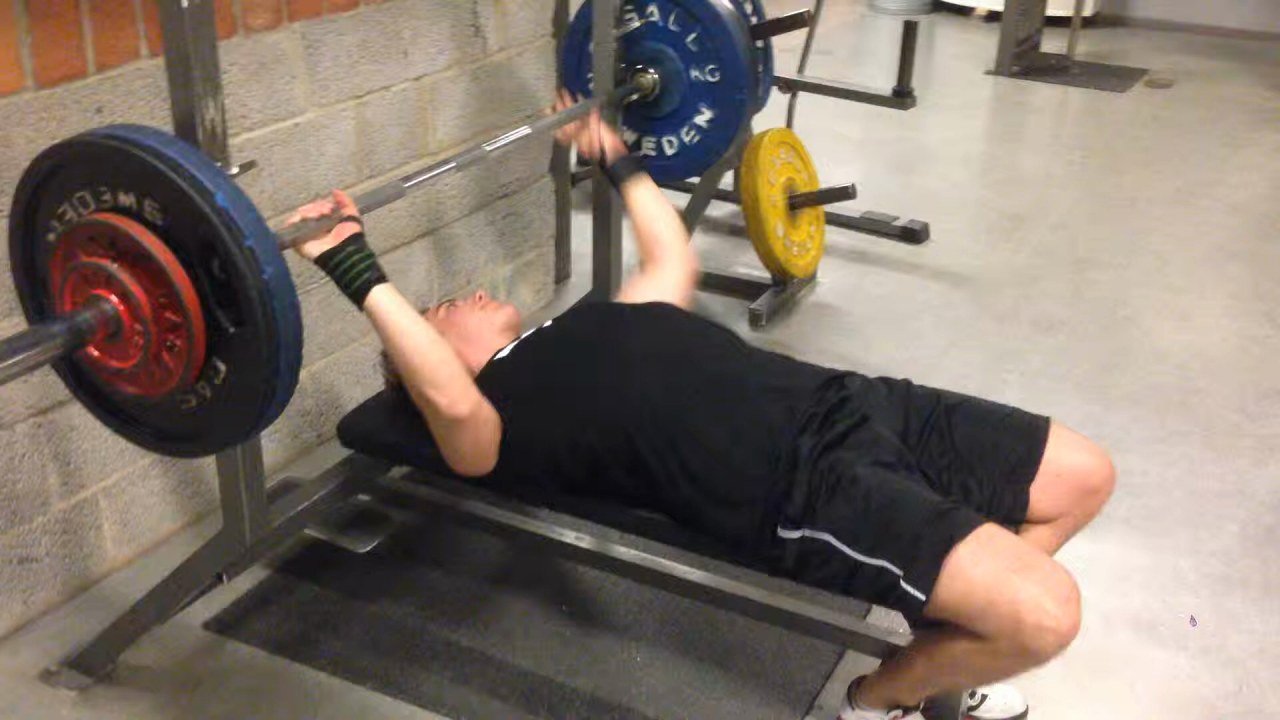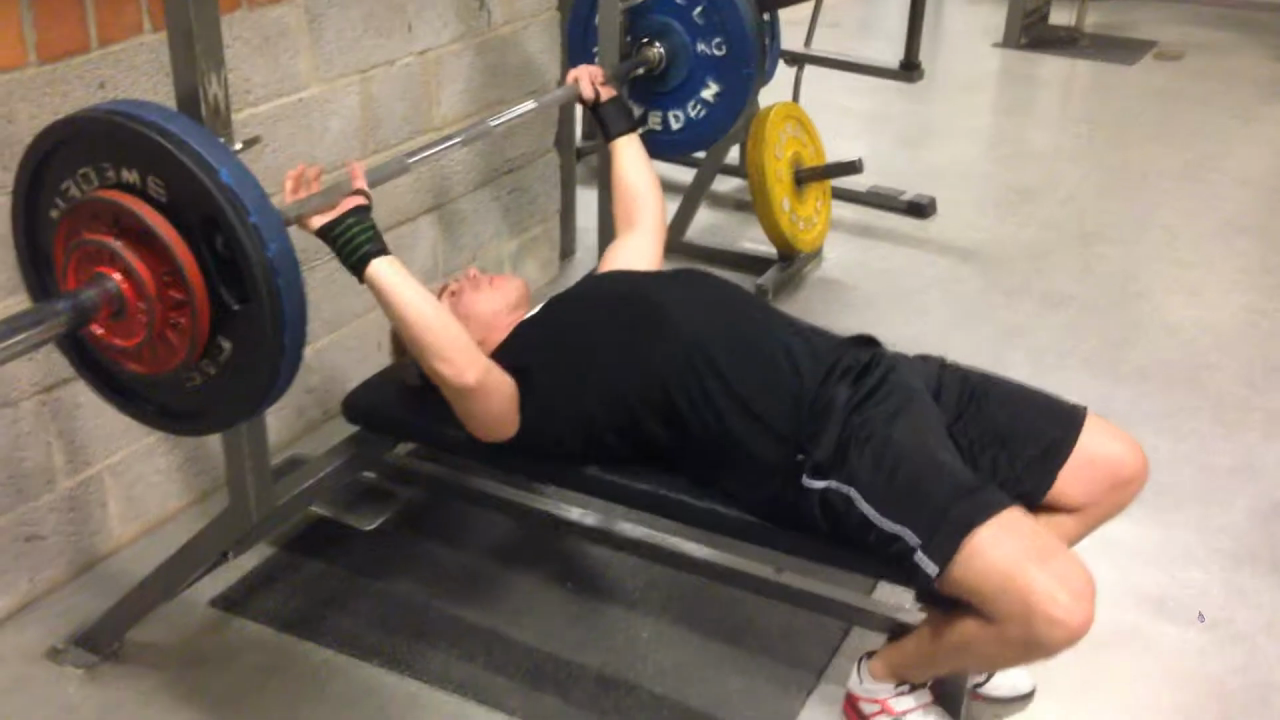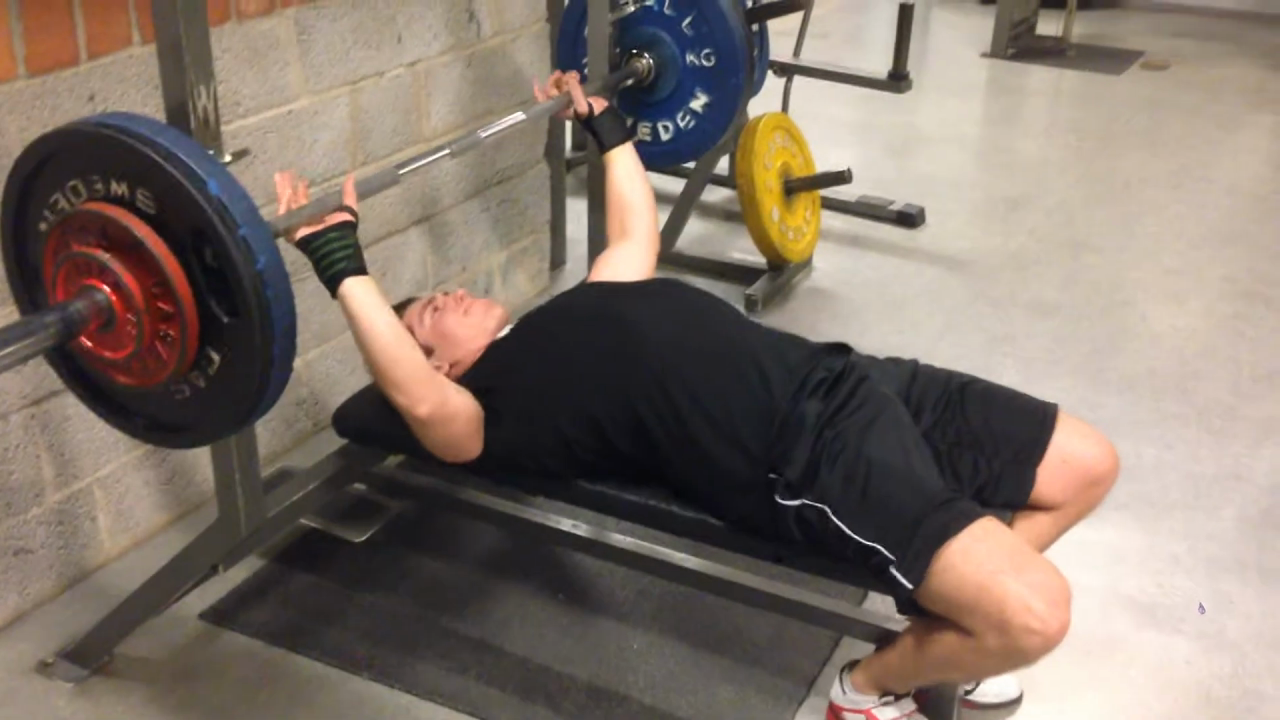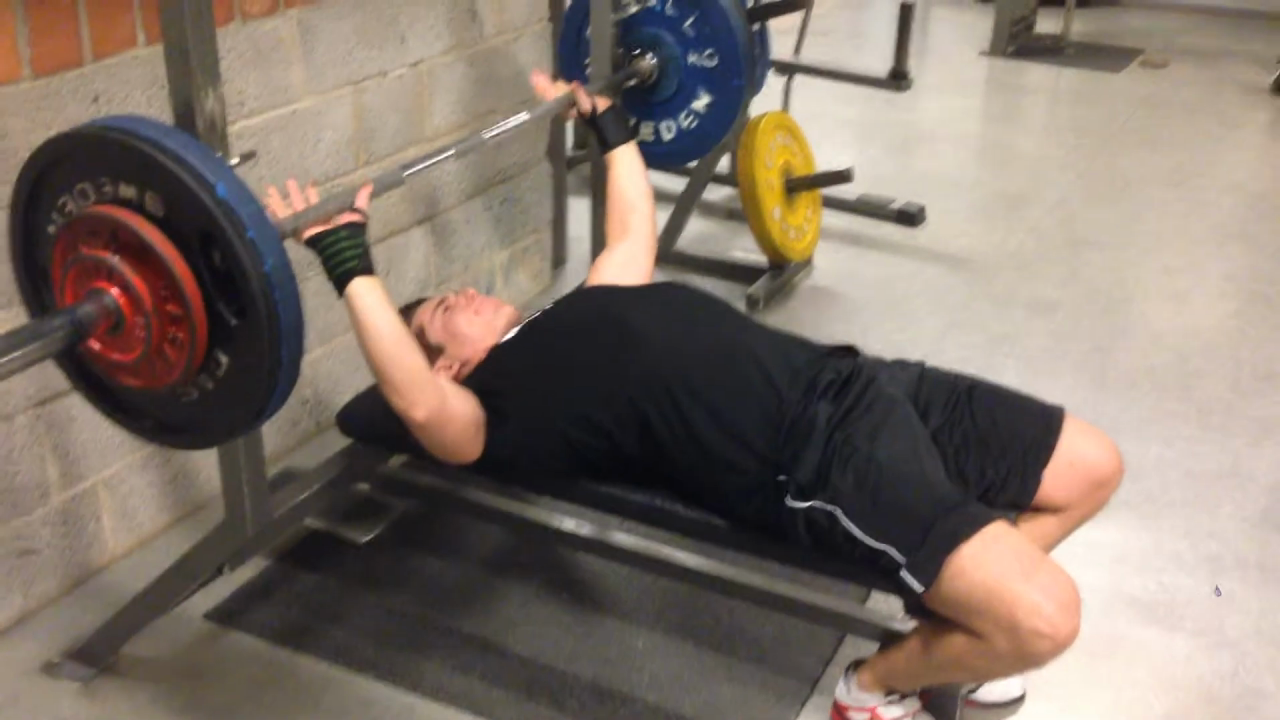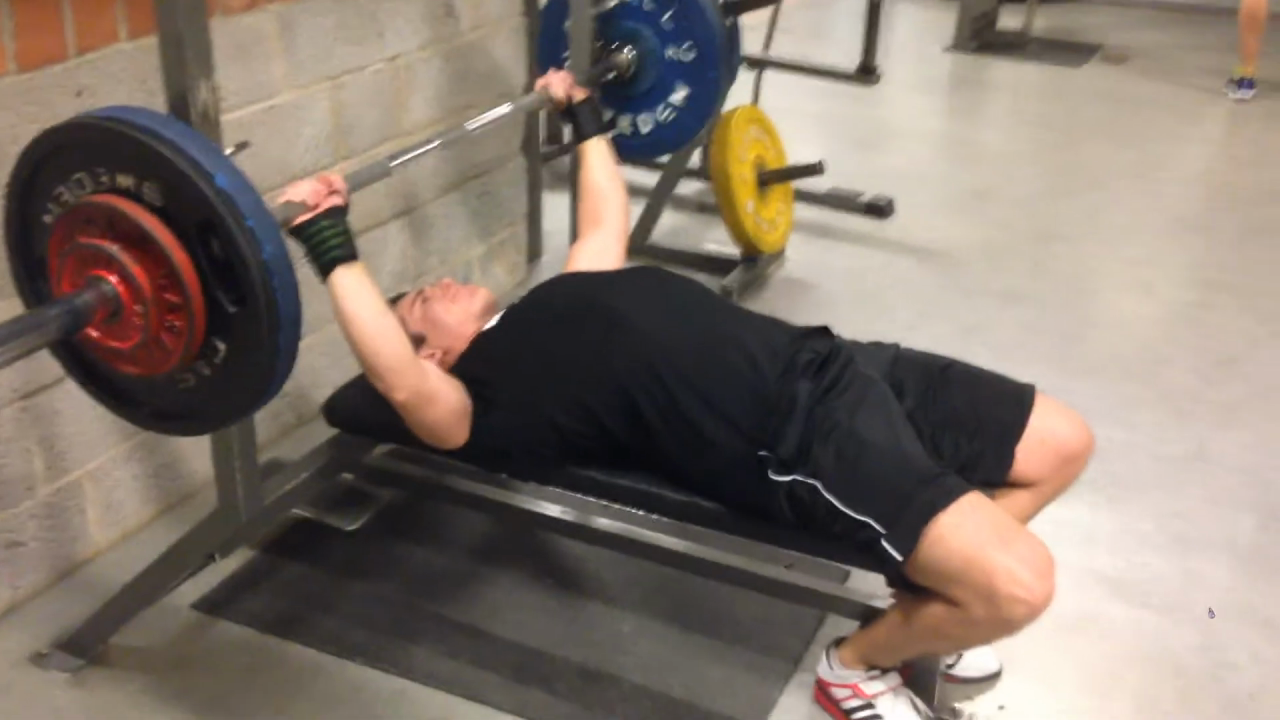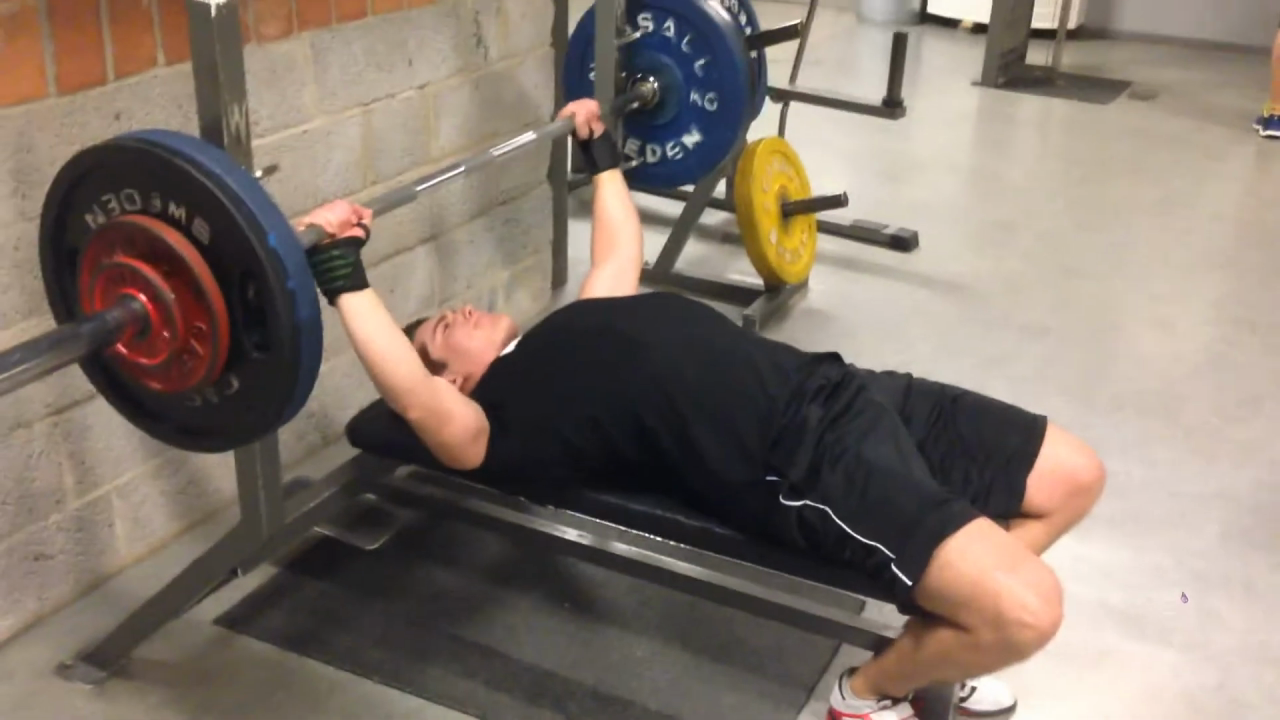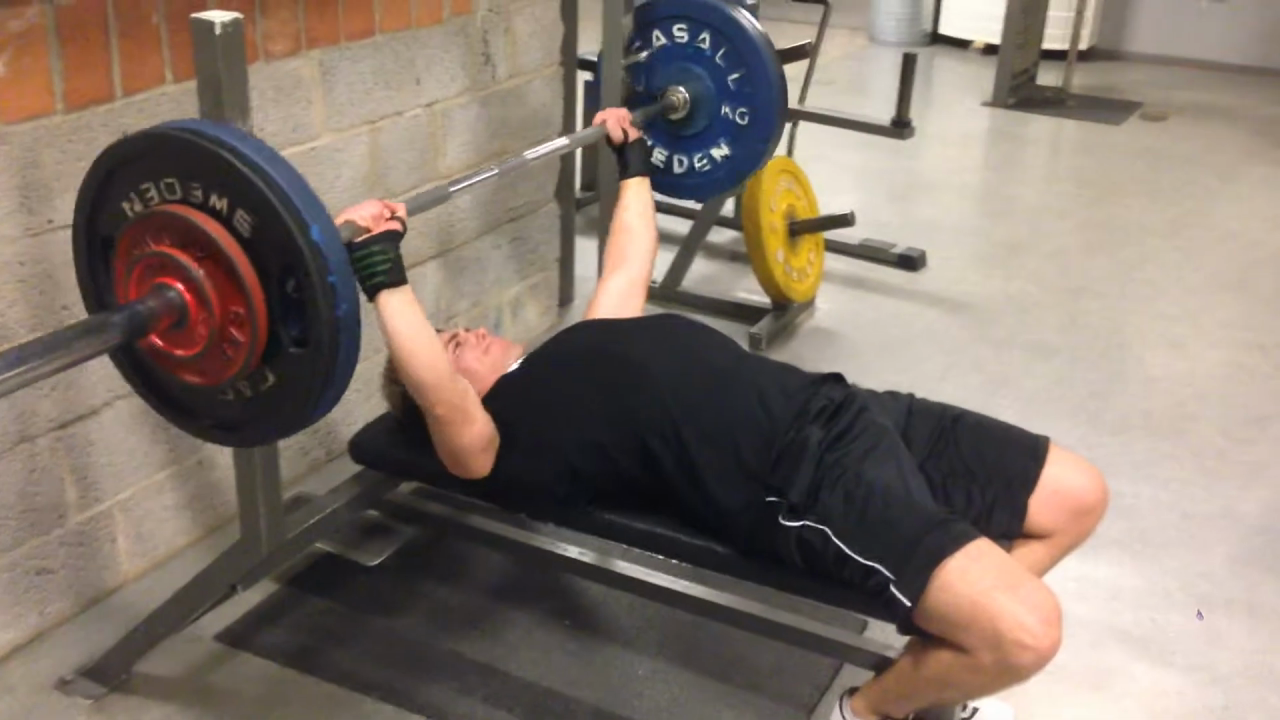
dt=0.5s
person 1, frame 1
left shoulder: (577, 329)
right shoulder: (494, 417)
left elbow: (674, 258)
right elbow: (451, 401)
left wrist: (620, 167)
right wrist: (358, 275)
left hip: (841, 407)
right hip: (801, 489)
left knee: (1084, 477)
right knee: (1042, 619)
left ankle: (945, 650)
person 1, frame 2
left shoulder: (586, 307)
right shoulder: (517, 392)
left elbow: (643, 222)
right elbow: (459, 371)
left wrist: (611, 114)
right wrist: (361, 247)
left hip: (863, 375)
right hip: (829, 445)
left knee: (1116, 468)
right knee: (1054, 610)
left ankle: (954, 620)
person 1, frame 3
left shoulder: (569, 317)
right shoulder: (492, 408)
left elbow: (636, 238)
right elbow: (418, 402)
left wrist: (600, 122)
right wrist: (337, 262)
left hip: (842, 384)
right hip: (803, 459)
left knee: (1087, 466)
right knee: (1030, 619)
left ankle: (945, 626)
person 1, frame 4
left shoulder: (573, 321)
right shoulder: (500, 406)
left elbow: (635, 235)
right elbow: (419, 407)
left wrist: (605, 122)
right wrist: (348, 263)
left hip: (843, 383)
right hip: (811, 461)
left knee: (1092, 469)
right knee: (1041, 621)
left ankle: (952, 622)
person 1, frame 5
left shoulder: (549, 308)
right shoulder: (487, 398)
left elbow: (607, 224)
right elbow: (403, 387)
left wrist: (583, 118)
right wrist: (330, 247)
left hip: (821, 365)
right hip: (788, 438)
left knee: (1062, 446)
right knee: (1016, 589)
left ankle: (924, 605)
person 1, frame 6
left shoulder: (562, 339)
right shoulder: (502, 418)
left elbow: (621, 251)
right elbow: (418, 406)
left wrist: (599, 149)
right wrist: (340, 274)
right hip: (798, 464)
left knee: (1074, 479)
right knee: (1024, 614)
left ankle: (932, 635)
person 1, frame 7
left shoulder: (568, 355)
right shoulder: (500, 437)
left elbow: (628, 267)
right elbow: (443, 401)
left wrist: (632, 159)
right wrist: (380, 272)
right hip: (793, 482)
left knee: (1079, 499)
right knee: (1022, 634)
